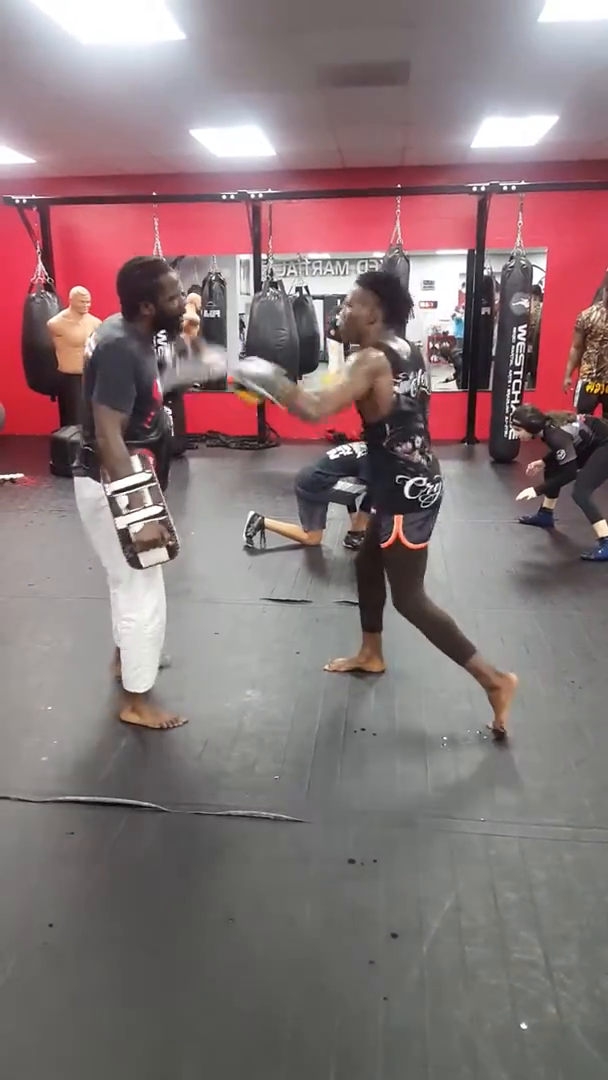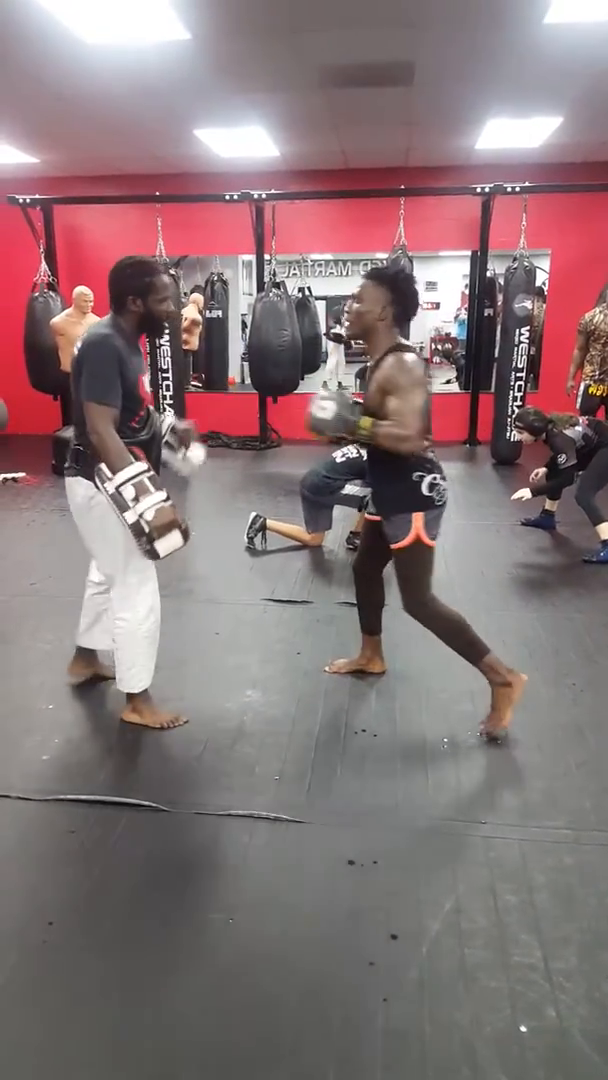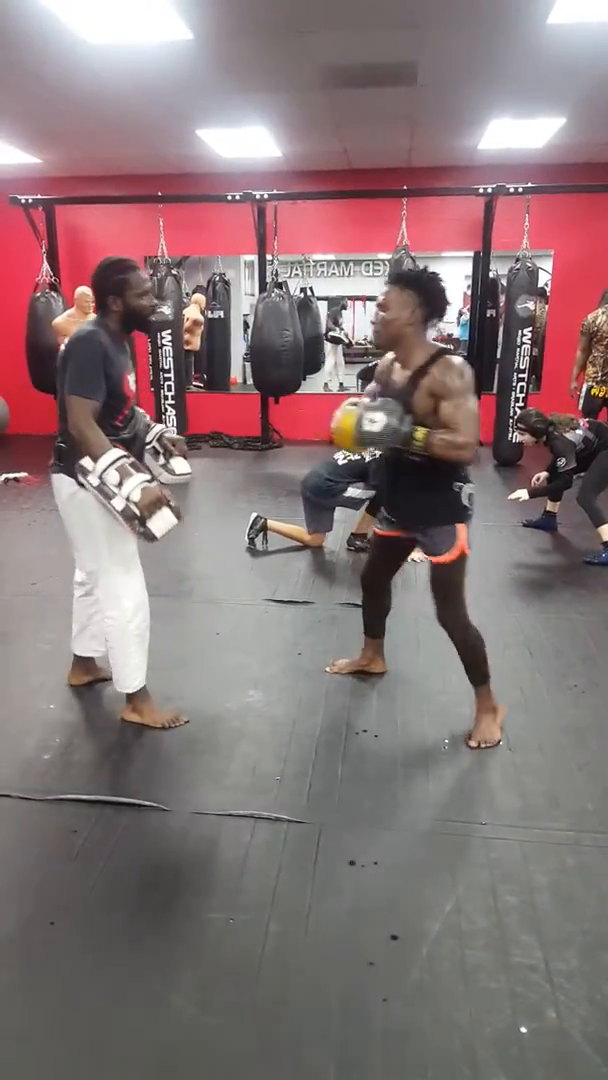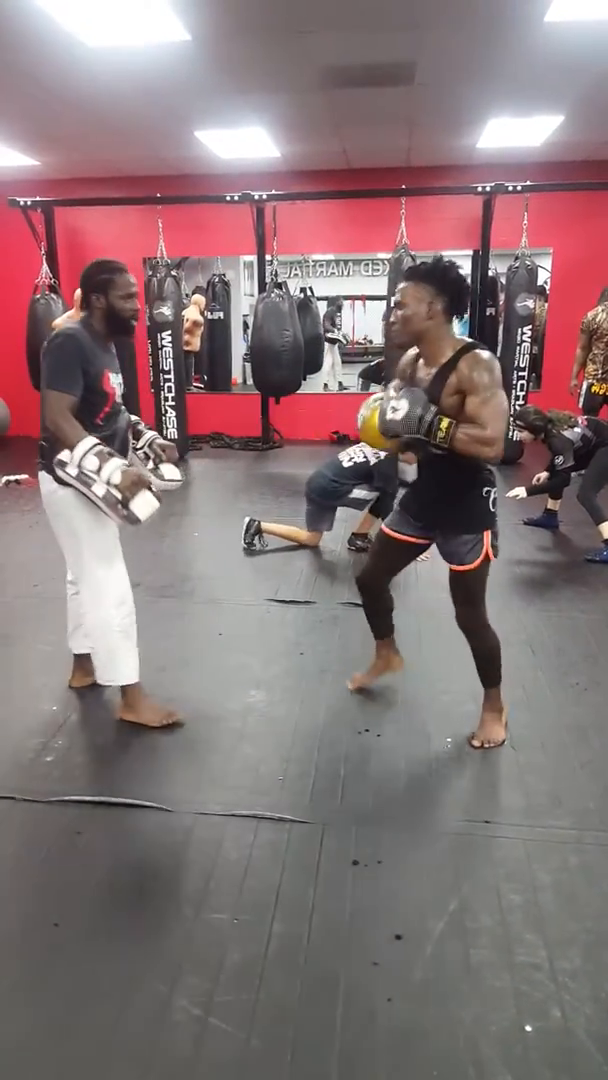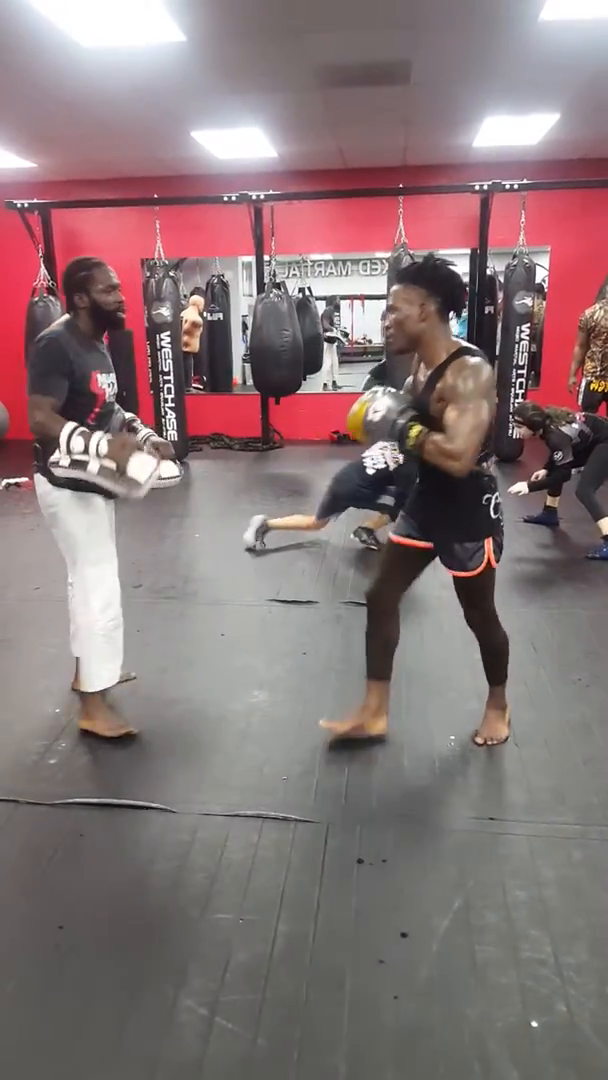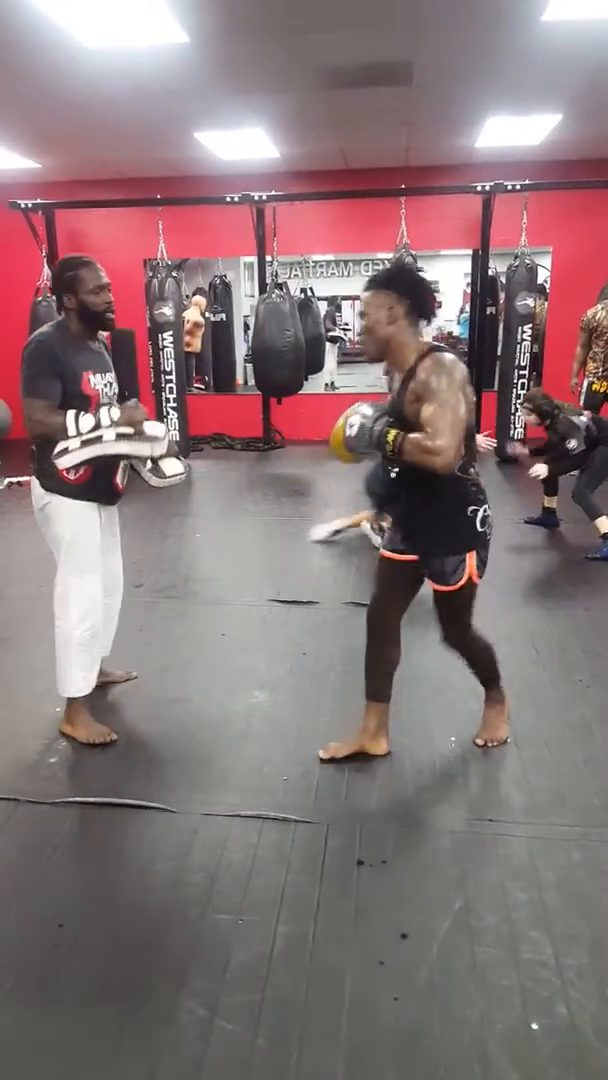
dt=0.2s
person 1, frame 1
left shoulder: (372, 360)
right shoulder: (407, 352)
left elbow: (312, 408)
left wrist: (269, 380)
left hip: (405, 489)
right hip: (412, 478)
left knee: (408, 597)
right knee: (369, 565)
left ankle: (492, 679)
right ankle: (370, 654)
person 1, frame 2
left shoulder: (401, 366)
right shoulder: (383, 358)
left elbow: (408, 440)
left wrist: (354, 422)
right wrist: (345, 414)
left hip: (414, 492)
right hip: (389, 489)
left knee: (418, 600)
right knee: (365, 569)
left ankle: (502, 679)
right ankle: (371, 655)
person 1, frame 3
left shoulder: (450, 371)
right shoulder: (388, 366)
left elbow: (466, 447)
right elbow: (369, 410)
left wrist: (404, 432)
right wrist: (362, 420)
left hip: (444, 506)
right hip: (401, 498)
left knee: (450, 611)
right knee: (373, 578)
left ankle: (488, 706)
right ankle: (372, 656)
person 1, frame 4
left shoulder: (478, 367)
right shoulder: (410, 362)
left elbow: (490, 444)
right elbow: (392, 406)
left wrist: (426, 422)
right wrist: (392, 412)
left hip: (466, 509)
right hip: (420, 498)
left knee: (469, 615)
right knee: (371, 578)
left ankle: (493, 707)
right ankle: (385, 657)
person 1, frame 5
left shoulder: (469, 372)
right shoulder: (423, 364)
left elbow: (457, 458)
left wrist: (400, 427)
right wrist: (386, 415)
left hip: (469, 514)
right hip: (424, 506)
left knee: (479, 615)
right knee: (381, 599)
left ankle: (497, 704)
right ankle: (373, 711)
person 1, frame 6
left shoulder: (441, 370)
right shoulder: (403, 371)
left elbow: (442, 453)
left wrist: (379, 434)
right wrist: (368, 434)
left hip: (457, 524)
right hip: (412, 519)
left knee: (456, 630)
right knee: (381, 619)
left ankle: (496, 699)
right ankle: (373, 731)
person 2, frame 1
left shoulder: (126, 333)
right shoulder: (119, 350)
right elbow: (108, 436)
right wrist: (139, 513)
left hip: (120, 482)
right hip: (111, 486)
left knee: (128, 578)
right knee: (143, 591)
left ankle: (129, 657)
right ankle: (136, 701)
person 2, frame 2
left shoulder: (120, 339)
right shoulder: (105, 347)
right elbow: (100, 433)
left wrist: (165, 428)
right hip: (102, 486)
left knee: (108, 574)
right knee: (136, 591)
left ankle: (86, 657)
right ankle: (136, 700)
person 2, frame 3
left shoulder: (114, 342)
right shoulder: (89, 345)
right elbow: (81, 426)
right wrist: (134, 487)
right hip: (87, 484)
left knee: (94, 576)
right knee: (122, 588)
left ankle: (83, 663)
right ankle: (137, 700)
person 2, frame 4
left shoulder: (102, 344)
right shoulder: (70, 344)
right elbow: (57, 420)
right wrist: (114, 472)
right hip: (72, 482)
left knee: (87, 576)
right knee: (108, 584)
left ankle: (84, 665)
right ankle: (131, 695)
person 2, frame 5
left shoulder: (95, 343)
right shoulder: (56, 345)
right elbow: (40, 420)
left wrist: (138, 439)
right wrist: (105, 446)
left hip: (95, 482)
right hip: (68, 486)
left knee: (92, 578)
right knee: (97, 587)
left ankle: (89, 668)
right ankle: (94, 705)
person 2, frame 6
left shoulder: (97, 343)
right shoulder: (47, 346)
right elbow: (37, 421)
left wrist: (134, 427)
right wrist: (112, 421)
left hip: (99, 486)
right hip: (65, 491)
left knee: (107, 582)
right knee: (81, 594)
left ankle: (92, 665)
right ankle: (75, 710)
